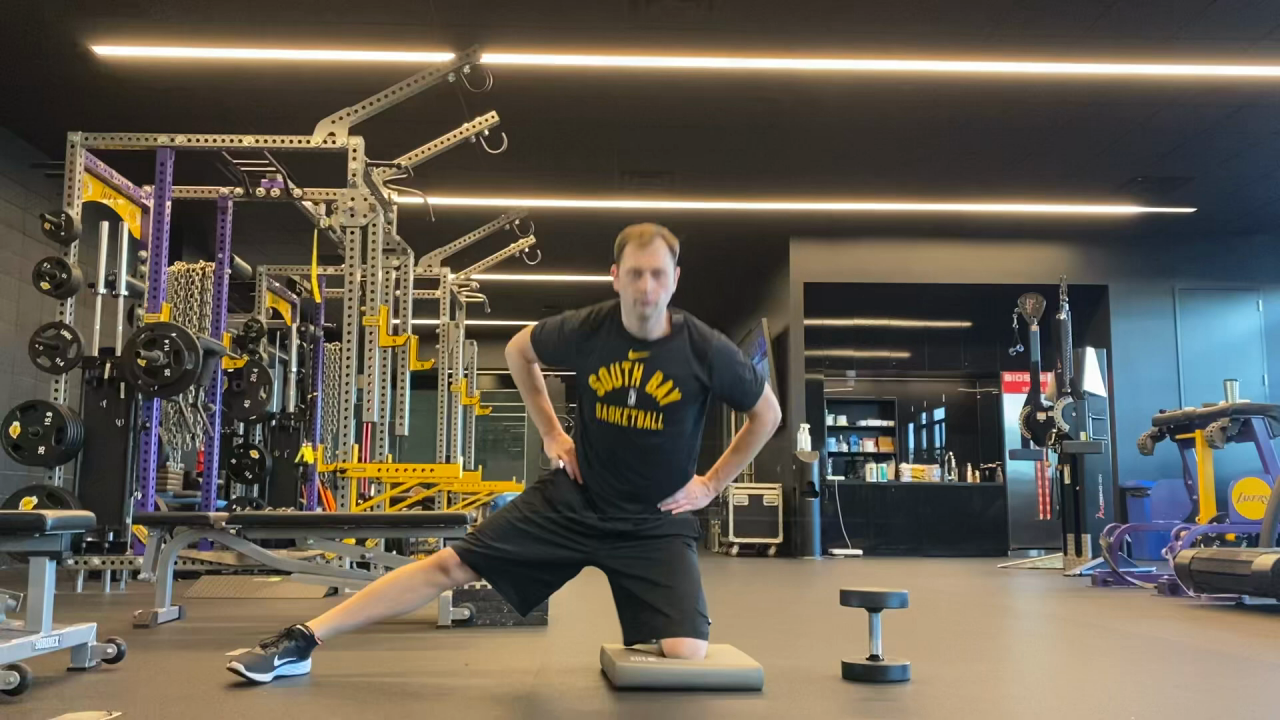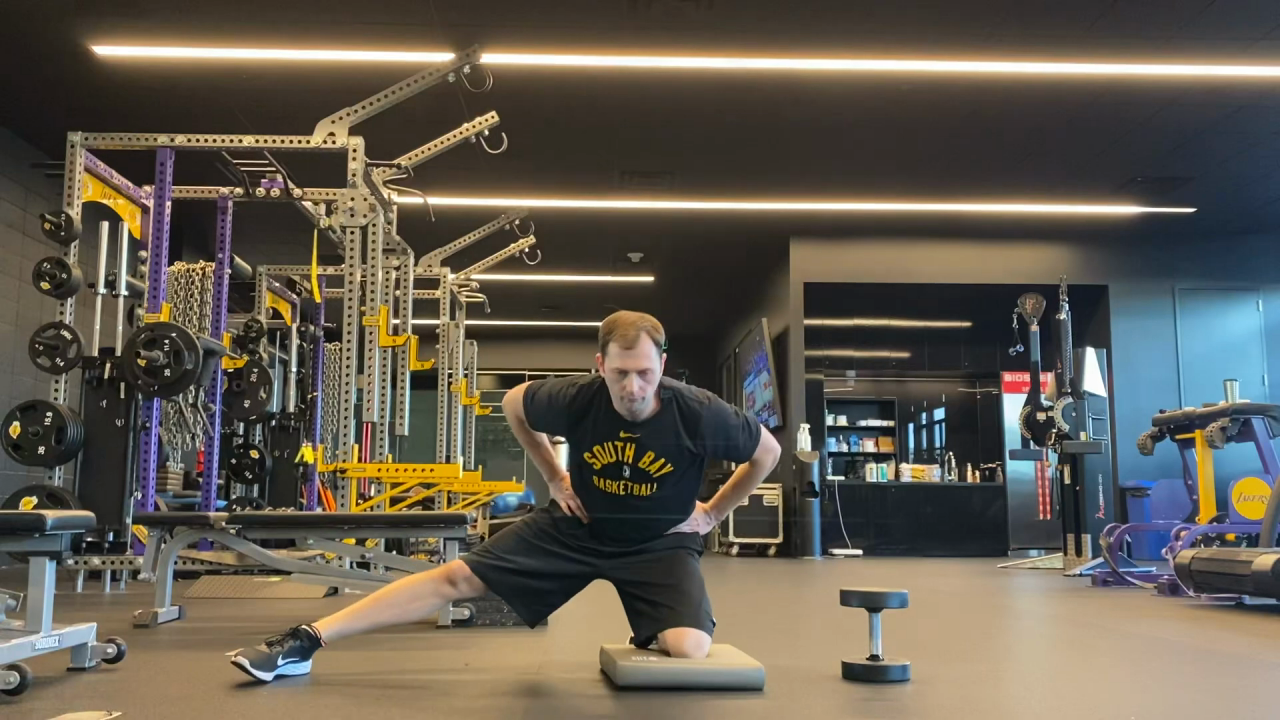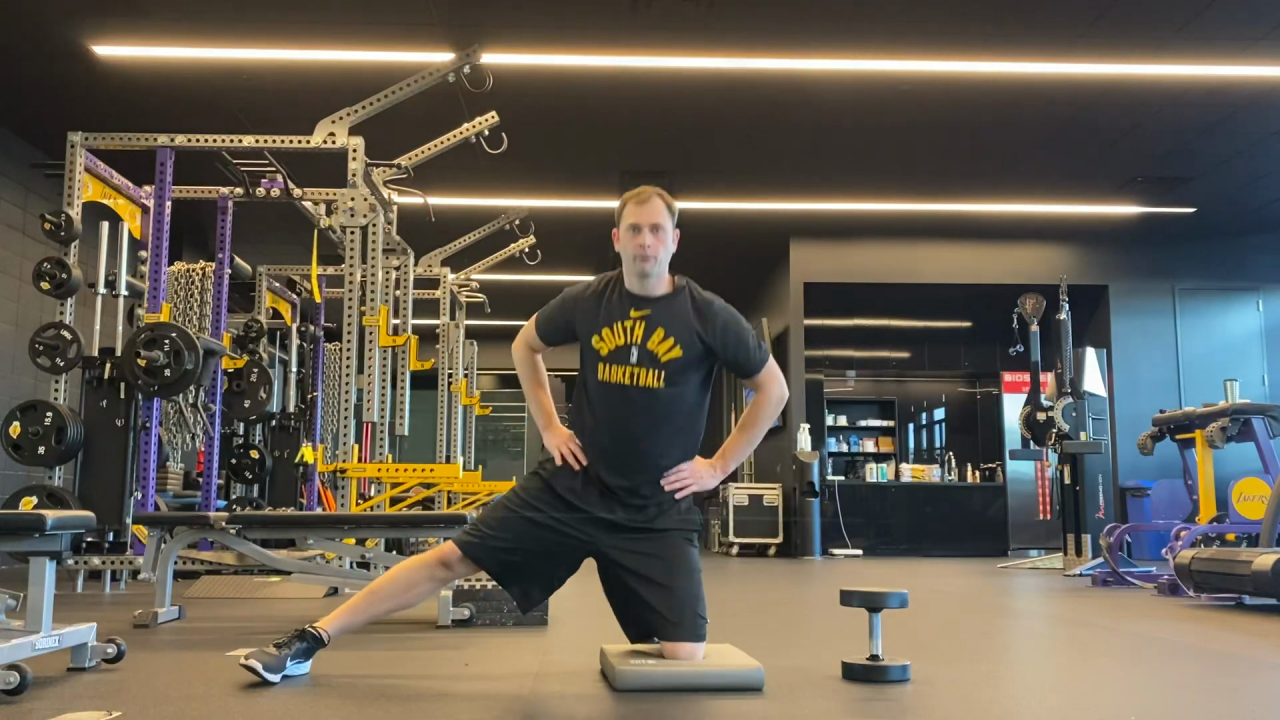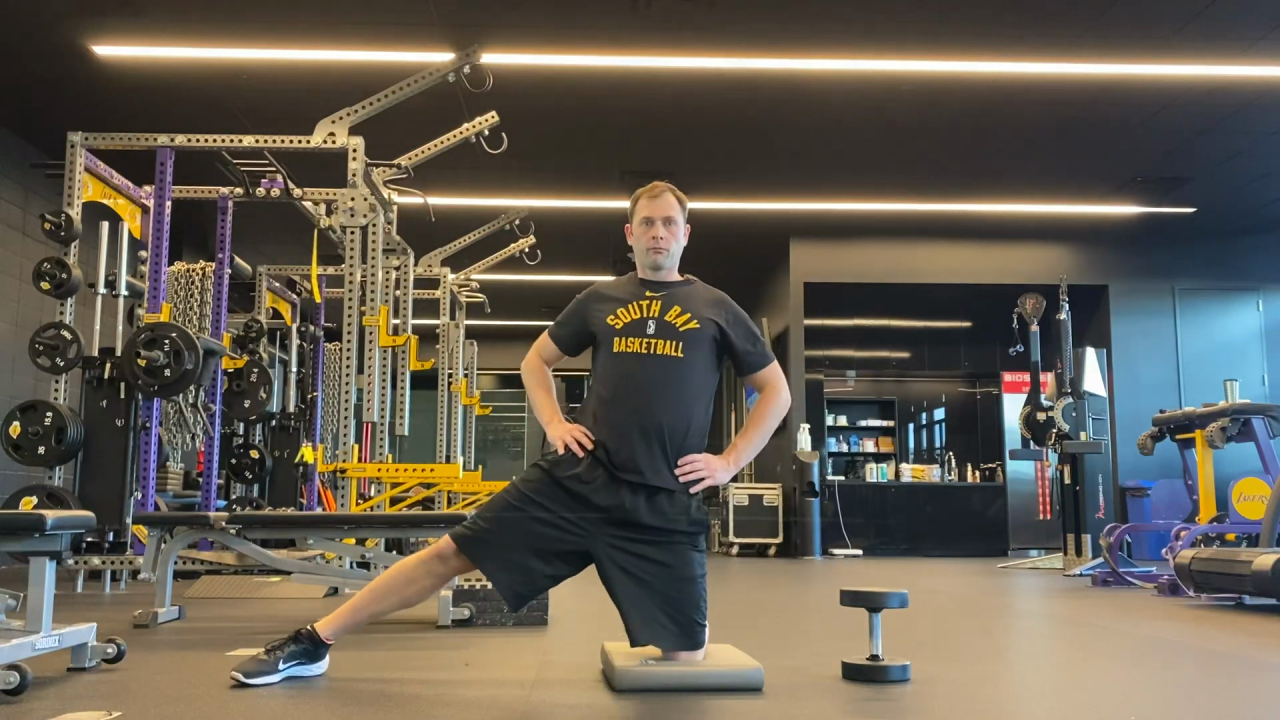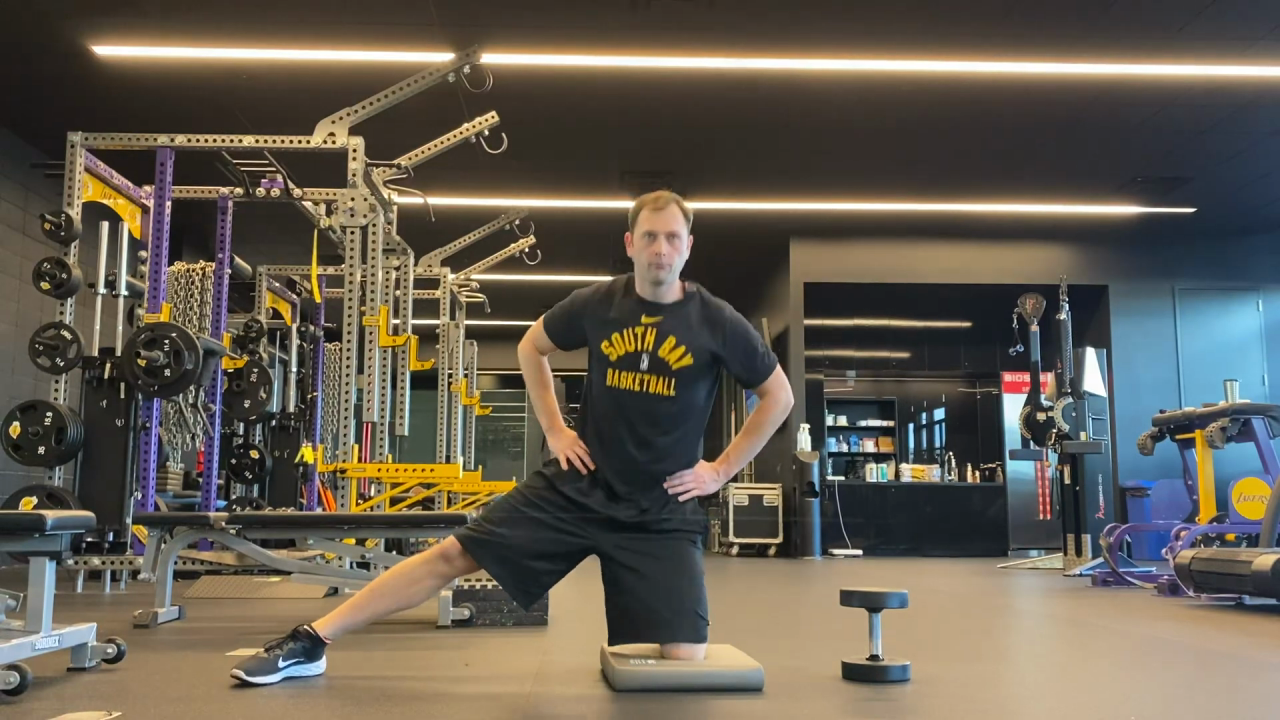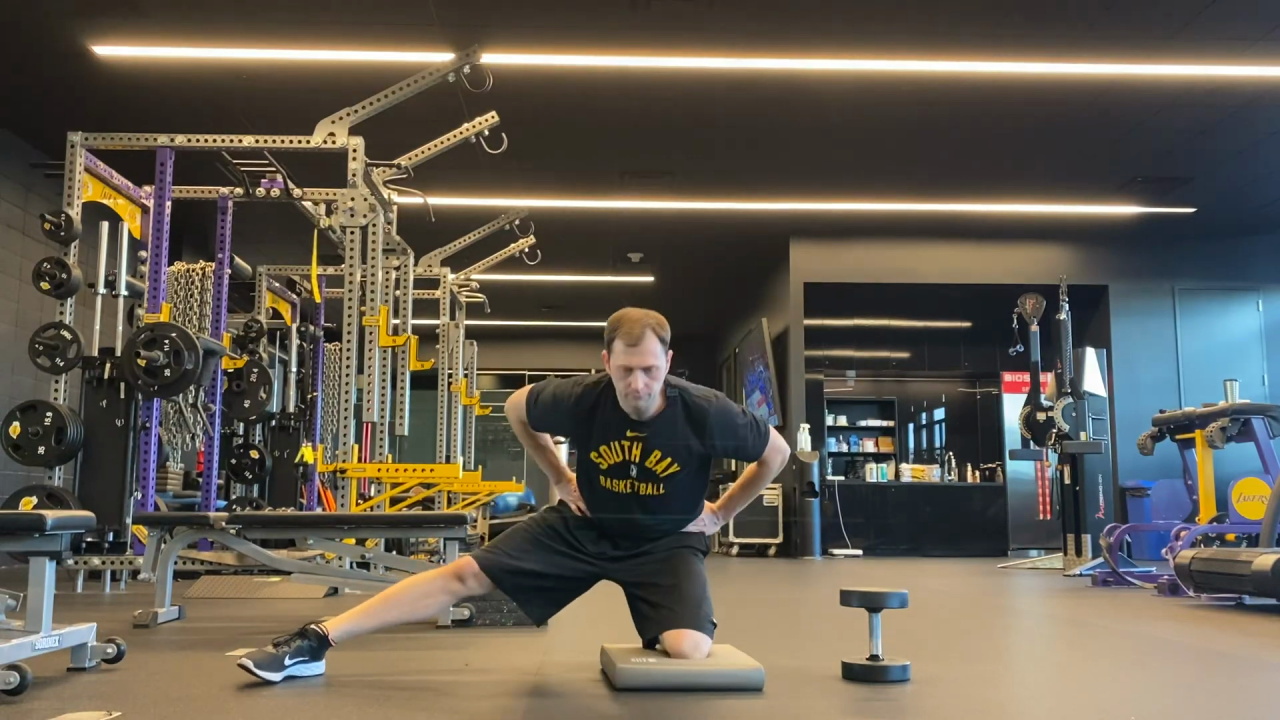
dt=0.4s
person 1, frame 1
left shoulder: (705, 350)
right shoulder: (585, 329)
left elbow: (767, 414)
right elbow: (519, 351)
left wrist: (711, 484)
right wrist: (551, 435)
left hip: (657, 521)
right hip: (572, 499)
left knee: (687, 653)
right knee: (448, 566)
left ankle: (648, 627)
right ankle: (301, 640)
person 1, frame 2
left shoulder: (698, 414)
right shoulder: (573, 400)
left elbow: (767, 453)
right elbow: (513, 404)
left wrist: (712, 513)
right wrist: (555, 480)
left hip: (661, 541)
right hip: (577, 527)
left knee: (689, 652)
right knee: (454, 578)
left ankle: (650, 634)
right ankle: (303, 640)
person 1, frame 3
left shoulder: (708, 315)
right shoulder: (589, 300)
left elbow: (773, 389)
right elbow: (524, 347)
left wrist: (718, 466)
right wrist: (549, 427)
left hip: (656, 506)
right hip: (572, 484)
left knee: (684, 654)
right knee: (451, 559)
left ankle: (677, 609)
right ankle: (312, 639)
person 1, frame 4
left shoulder: (716, 308)
right shoulder: (601, 298)
left elbow: (776, 392)
right elbow: (535, 361)
left wrist: (730, 463)
right wrist: (554, 424)
left hip: (665, 500)
right hip: (577, 474)
left knee: (685, 658)
right knee: (450, 554)
left ankle: (691, 612)
right ankle: (312, 643)
person 1, frame 5
left shoulder: (717, 322)
right shoulder: (596, 303)
left elbow: (779, 395)
right elbow: (532, 349)
left wrist: (721, 469)
right wrist: (555, 431)
left hip: (660, 508)
right hip: (576, 485)
left knee: (686, 655)
right knee: (452, 554)
right ankle: (310, 641)
person 1, frame 6
left shoulder: (705, 412)
right shoulder: (579, 401)
left elbow: (776, 453)
right elbow: (515, 408)
left wrist: (719, 514)
right wrist: (561, 480)
left hip: (667, 542)
right hip: (582, 526)
left knee: (690, 652)
right knee: (463, 575)
right ankle: (314, 642)
